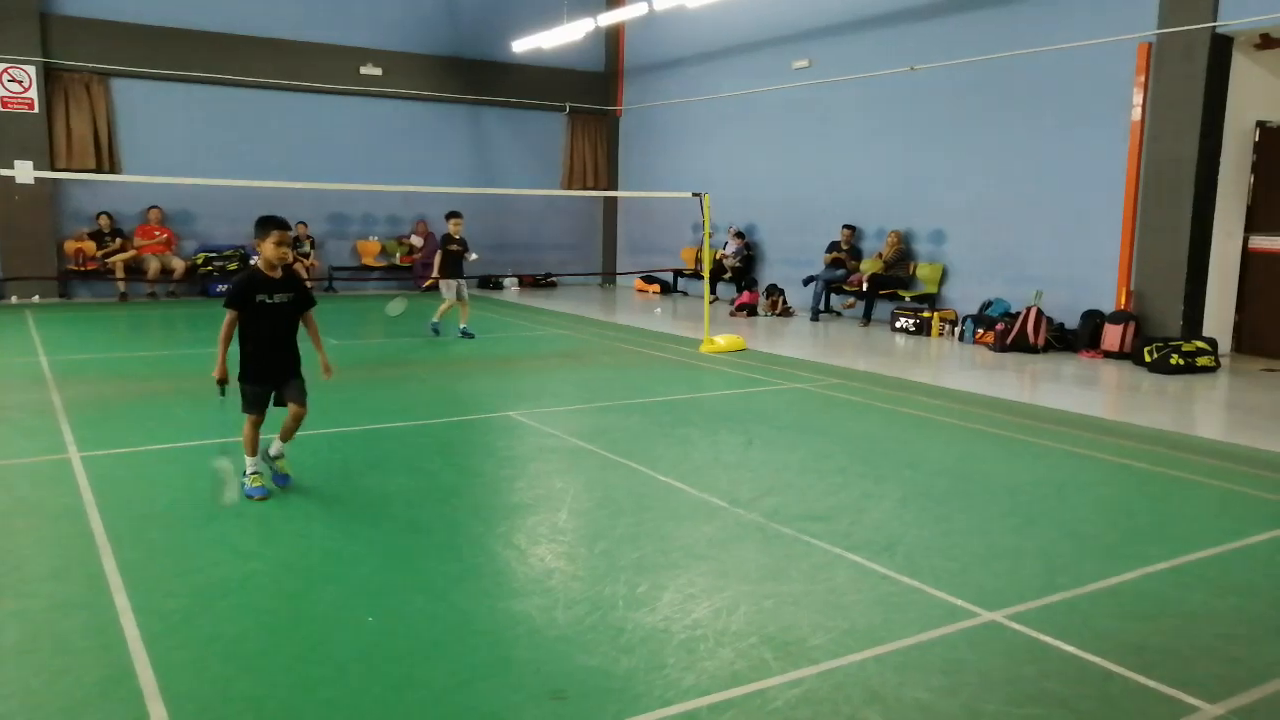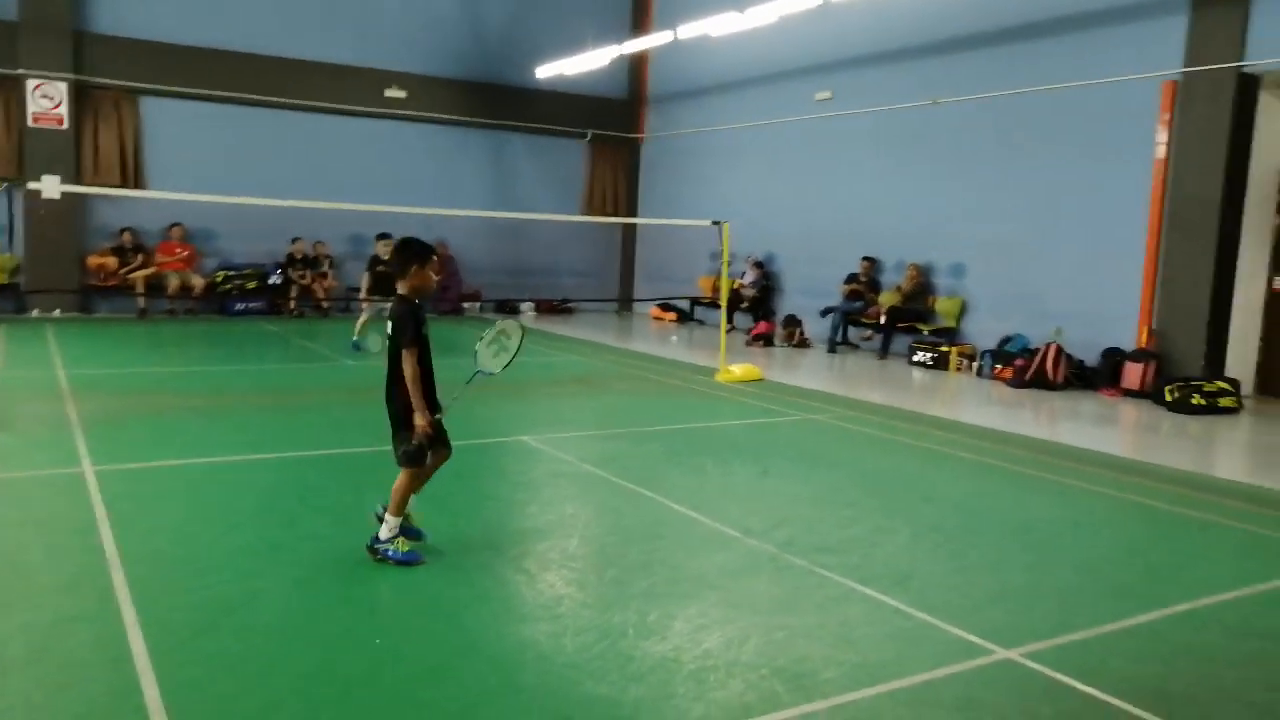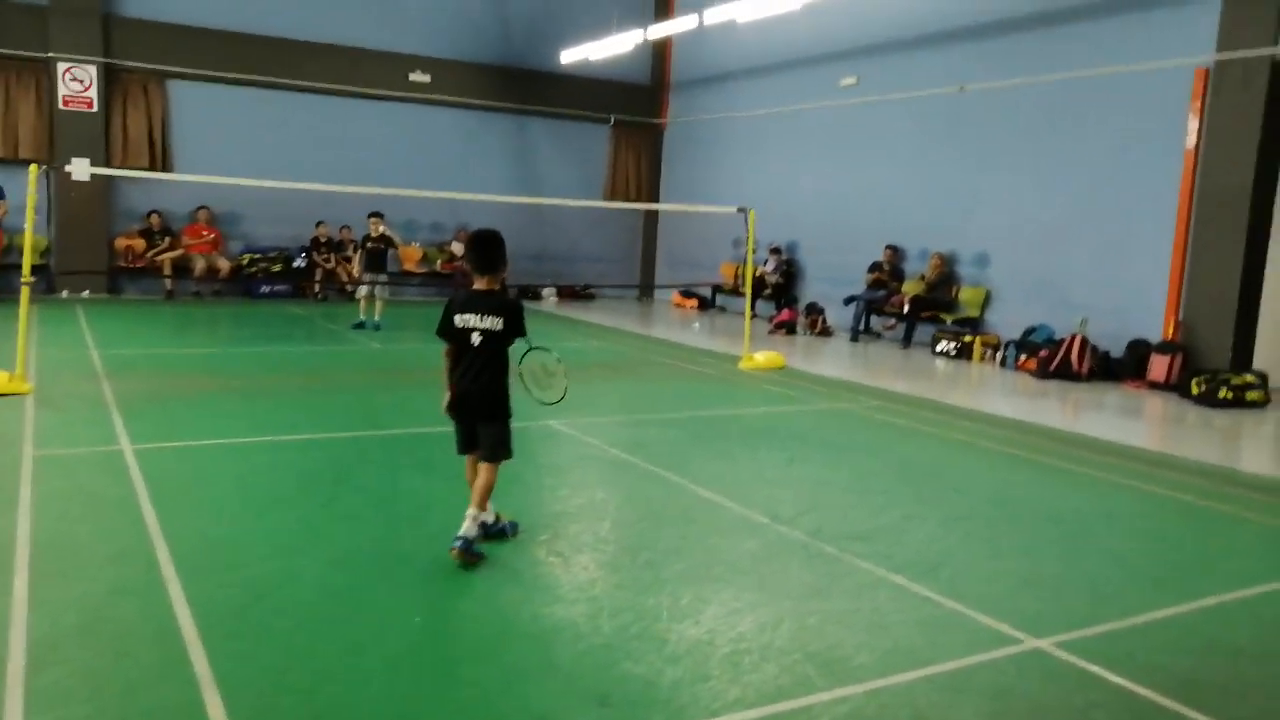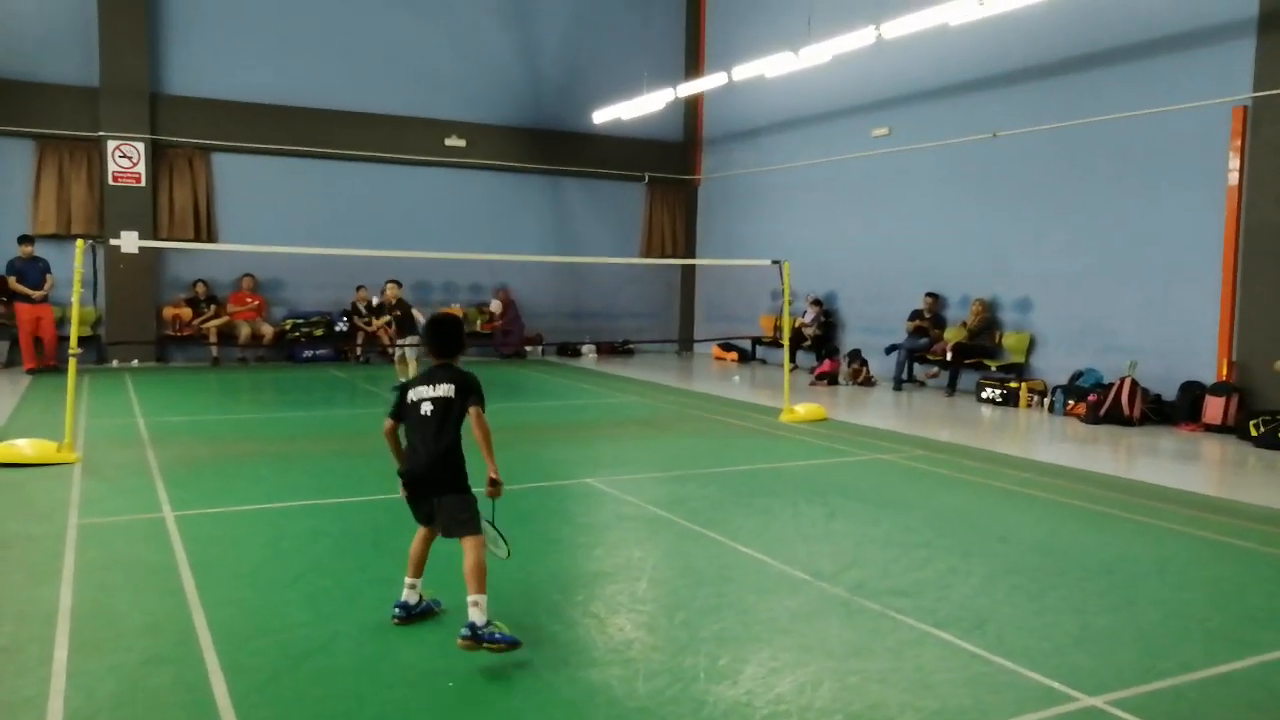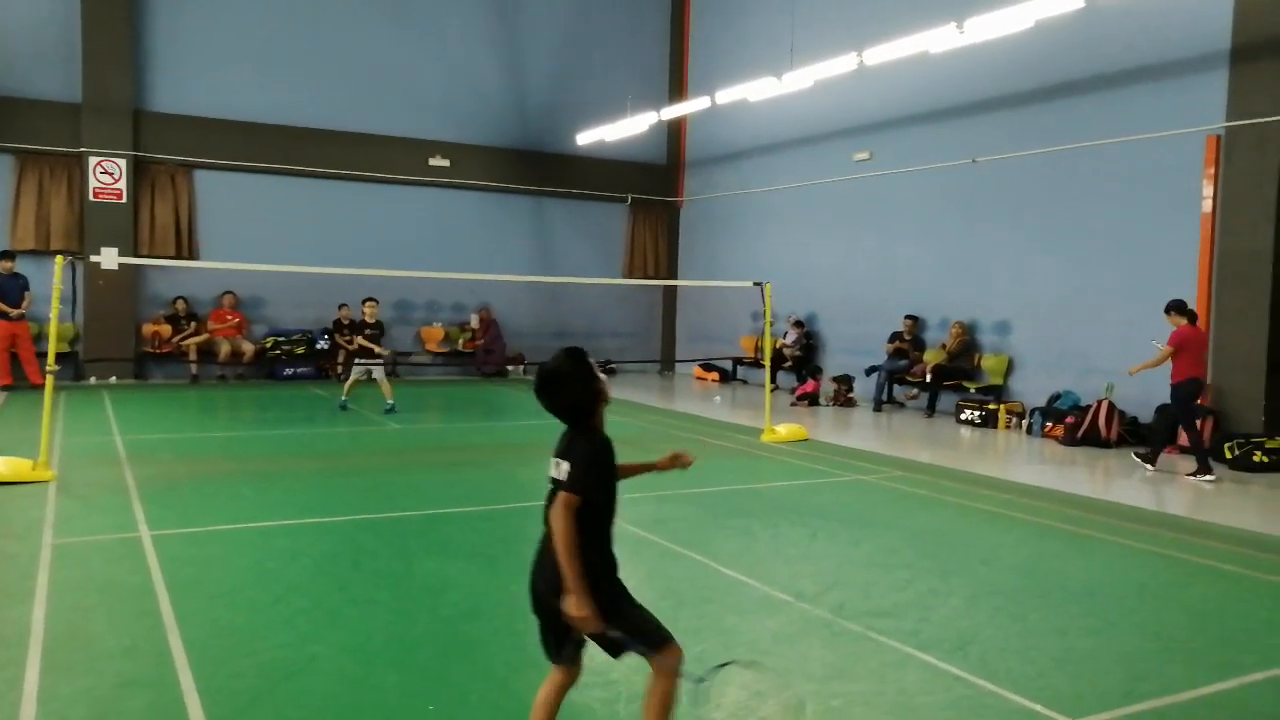
dt=1s
person 1, frame 1
left shoulder: (294, 281)
right shoulder: (245, 282)
left elbow: (307, 317)
right elbow: (230, 322)
left wrist: (321, 353)
right wrist: (221, 362)
left hip: (288, 362)
right hip: (255, 365)
left knee: (298, 410)
right knee: (254, 417)
left ankle: (275, 453)
right ankle: (251, 473)
person 1, frame 2
left shoulder: (406, 308)
right shoulder: (408, 312)
right elbow: (409, 364)
left wrist: (428, 404)
right wrist: (419, 410)
left hip: (423, 402)
right hip: (410, 405)
left knee: (441, 452)
right knee: (413, 466)
left ankle: (394, 513)
right ankle: (385, 539)
person 1, frame 3
left shoulder: (456, 303)
right shoulder: (509, 306)
left elbow: (449, 352)
left wrist: (449, 389)
left hip: (462, 394)
right hip: (492, 397)
left knee: (473, 458)
right knee: (490, 463)
left ankle: (487, 519)
right ankle: (466, 533)
person 1, frame 4
left shoulder: (413, 384)
right shoulder: (464, 381)
left elbow: (389, 428)
right elbow: (476, 419)
right wrist: (492, 469)
left hip: (413, 471)
right hip: (446, 471)
left knee: (428, 527)
right knee: (472, 541)
left ankle: (409, 601)
right ankle: (477, 624)
person 1, frame 5
left shoulder: (572, 439)
right shoulder: (593, 446)
right elbow: (561, 513)
left wrist: (655, 466)
right wrist: (578, 593)
left hip: (548, 581)
right hip: (585, 581)
left knee: (563, 670)
right knee: (667, 658)
